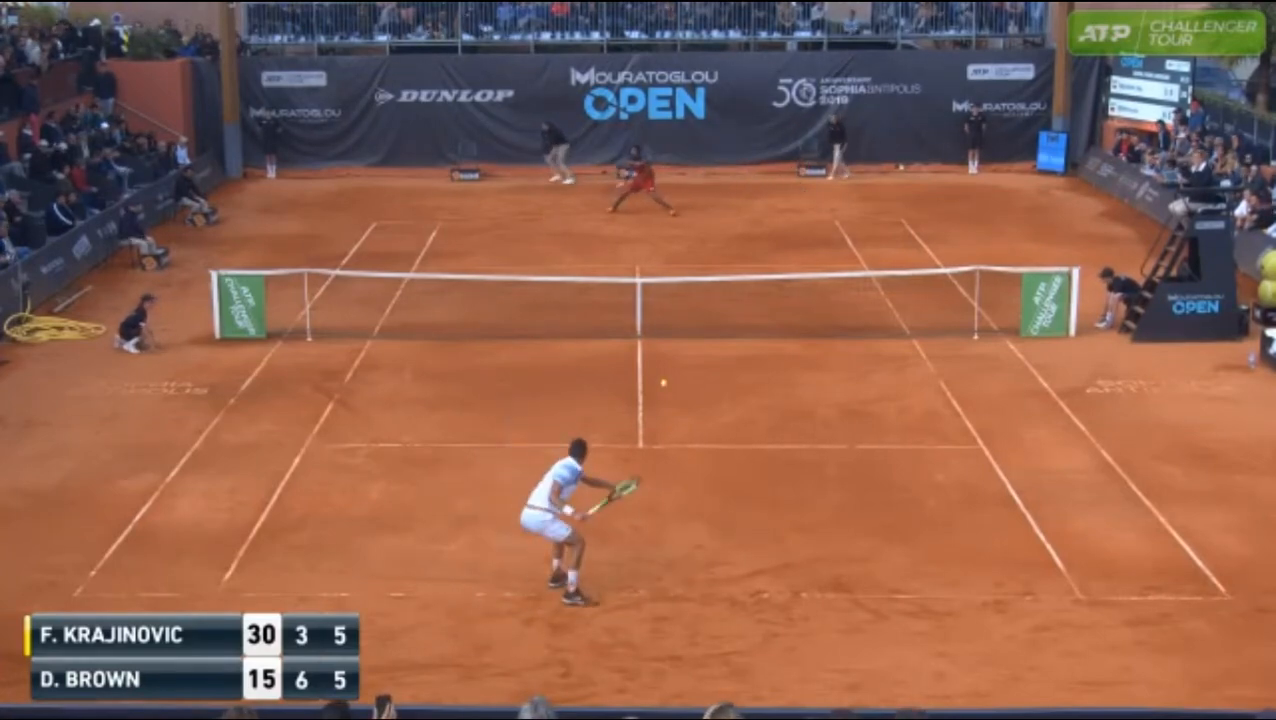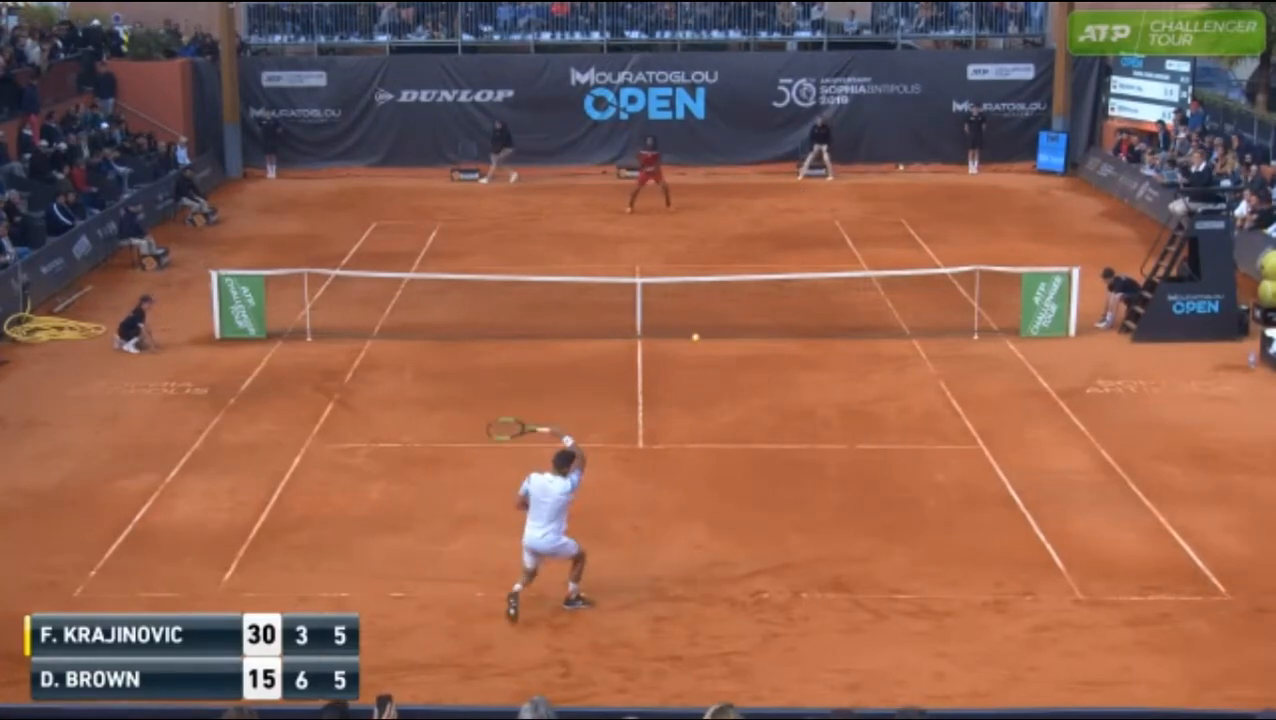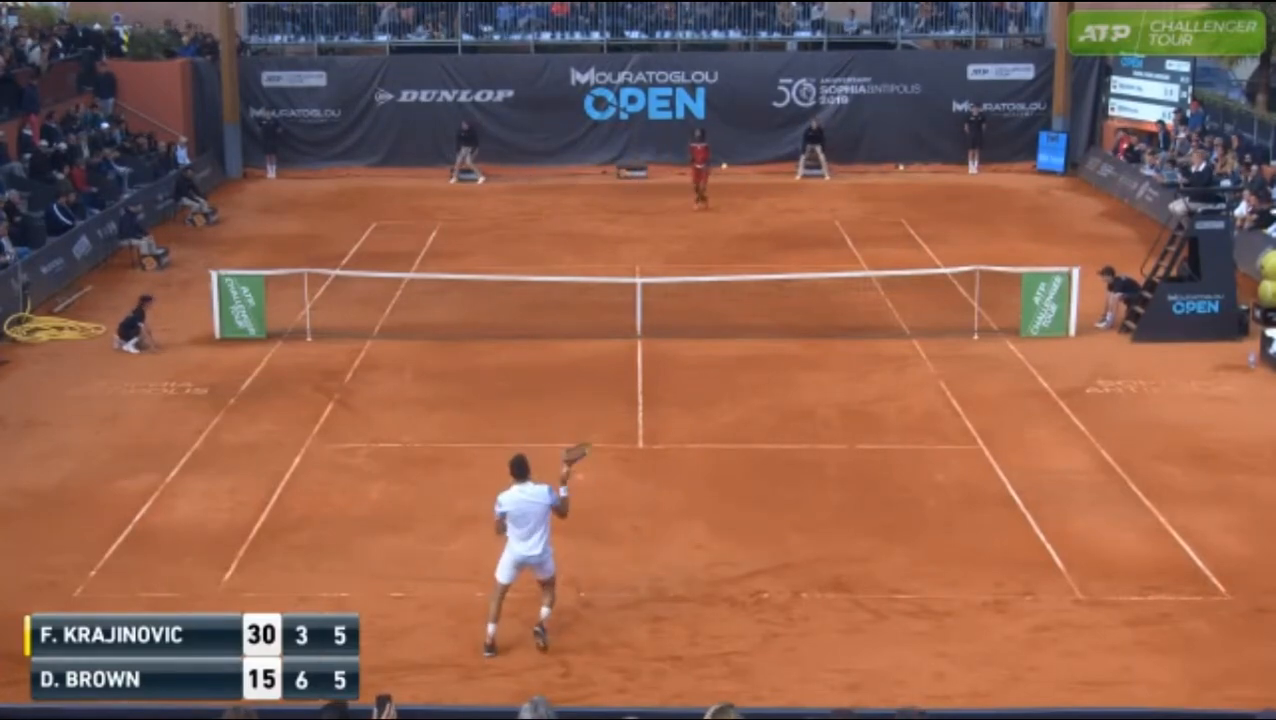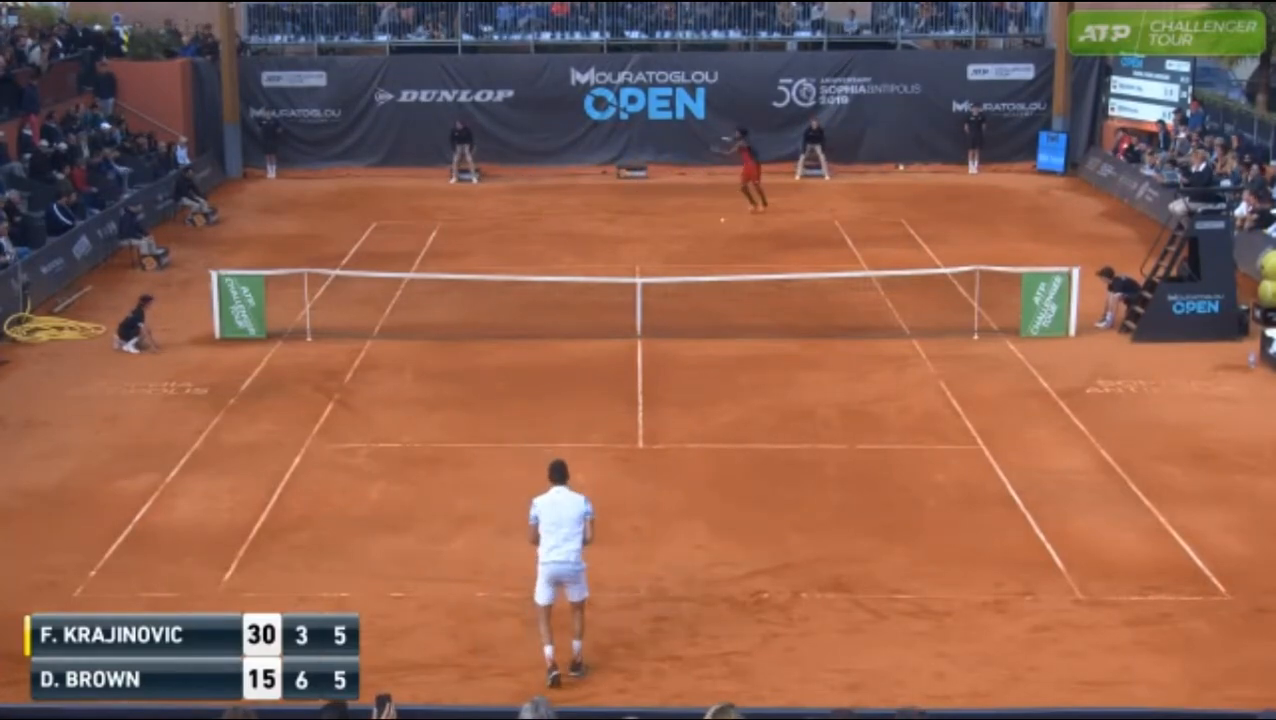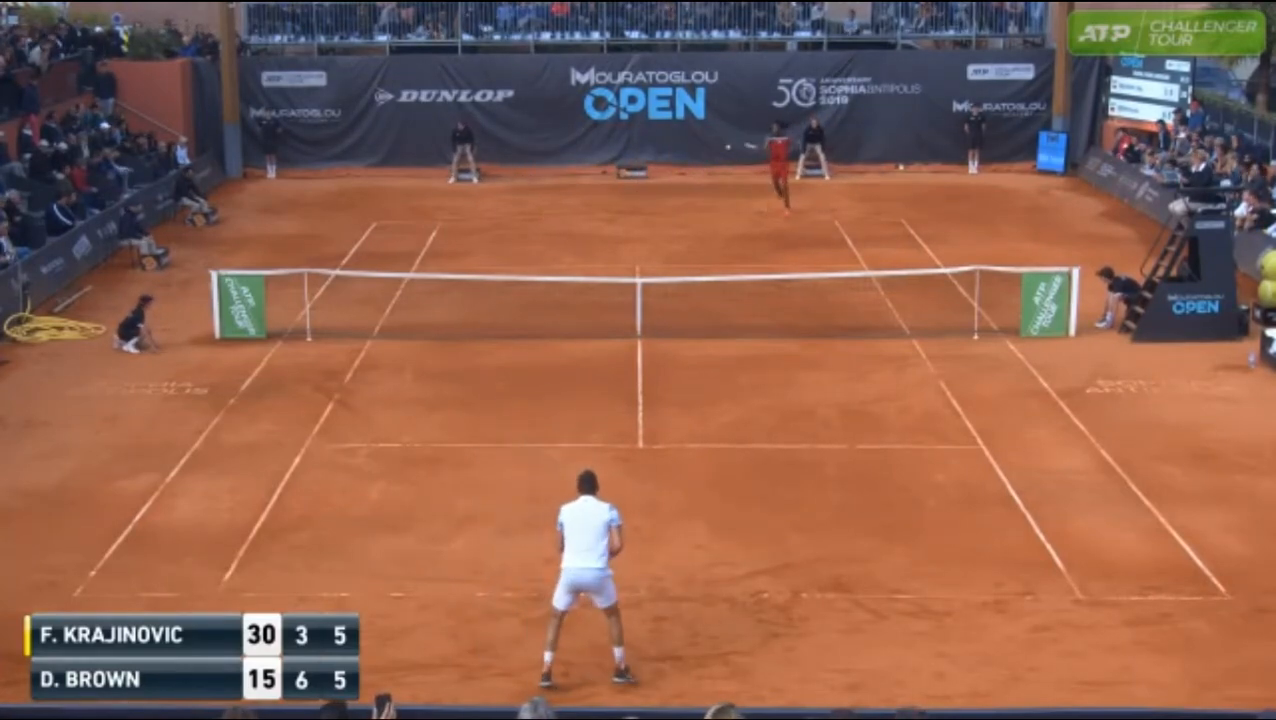
dt=0.5s
person 1, frame 1
left shoulder: (567, 466)
right shoulder: (567, 468)
left elbow: (587, 479)
right elbow: (553, 496)
left wrist: (611, 486)
right wrist: (569, 511)
left hip: (527, 516)
right hip: (540, 517)
left knee: (561, 535)
right knee: (578, 543)
left ankle: (556, 575)
right ankle: (571, 592)
person 1, frame 2
left shoulder: (532, 479)
right shoulder: (568, 487)
left elbow: (519, 504)
right elbow: (581, 461)
right wrist: (568, 440)
left hip: (529, 539)
right hip: (552, 543)
left knee: (529, 573)
right knee: (580, 557)
left ankle: (514, 594)
right ankle: (572, 597)
person 1, frame 3
left shoulder: (503, 499)
right shoulder: (546, 492)
left elbow: (499, 530)
right elbow: (563, 514)
right wrist: (564, 486)
left hip: (514, 554)
right hip: (540, 554)
left knee: (498, 595)
right knee: (548, 588)
left ankle: (490, 643)
right ankle: (541, 625)
person 1, frame 4
left shoulder: (538, 503)
right shoulder: (582, 501)
left elbow: (533, 539)
right elbow: (589, 537)
left hip: (548, 566)
right hip: (573, 566)
left knee: (543, 616)
right knee: (578, 611)
left ankle: (551, 665)
right ankle: (576, 662)
person 1, frame 5
left shoulder: (565, 510)
right shoulder: (609, 510)
left elbow: (561, 546)
right elbow: (618, 545)
left hip: (570, 572)
right hip: (597, 573)
left knee: (556, 619)
right knee: (613, 615)
left ankle: (546, 672)
right ankle: (620, 669)
